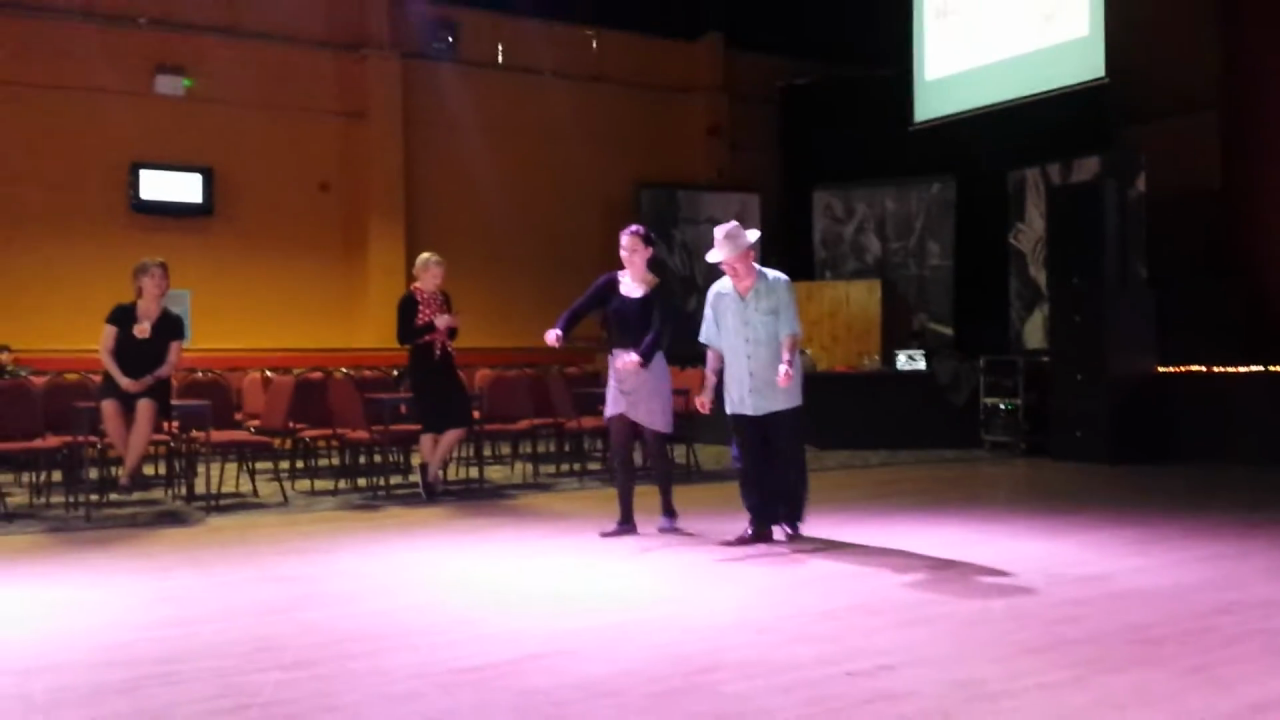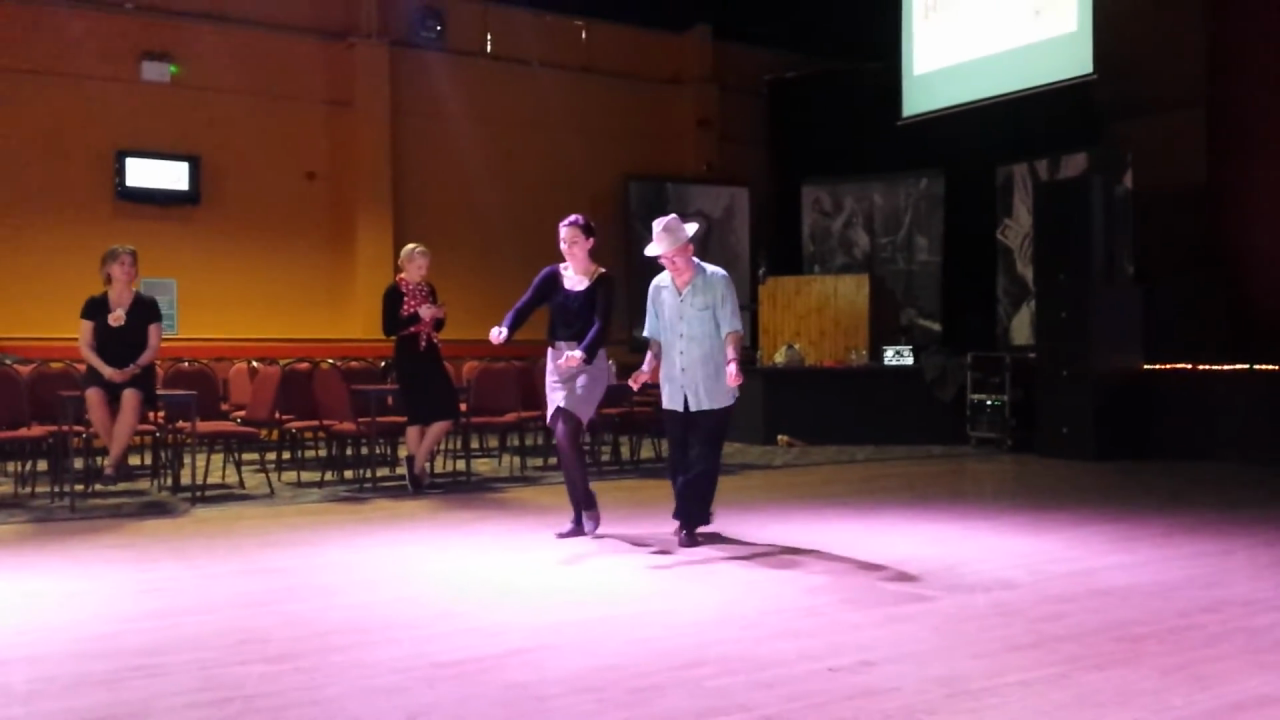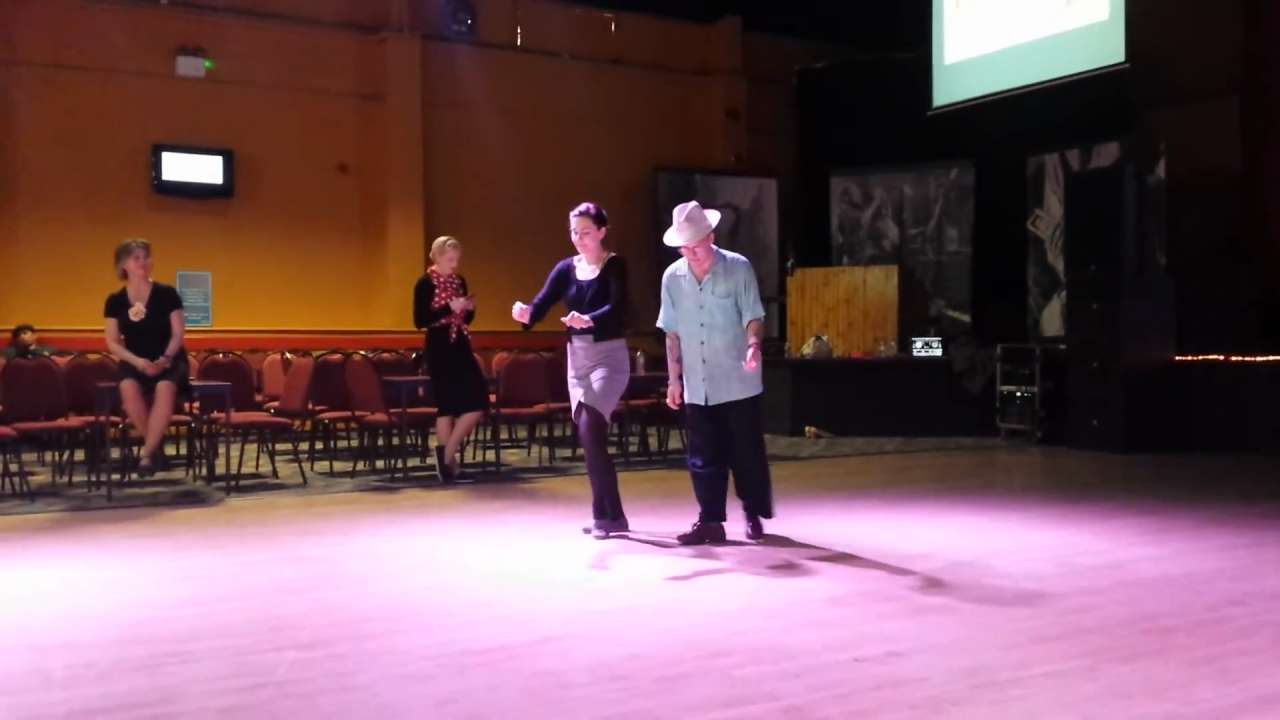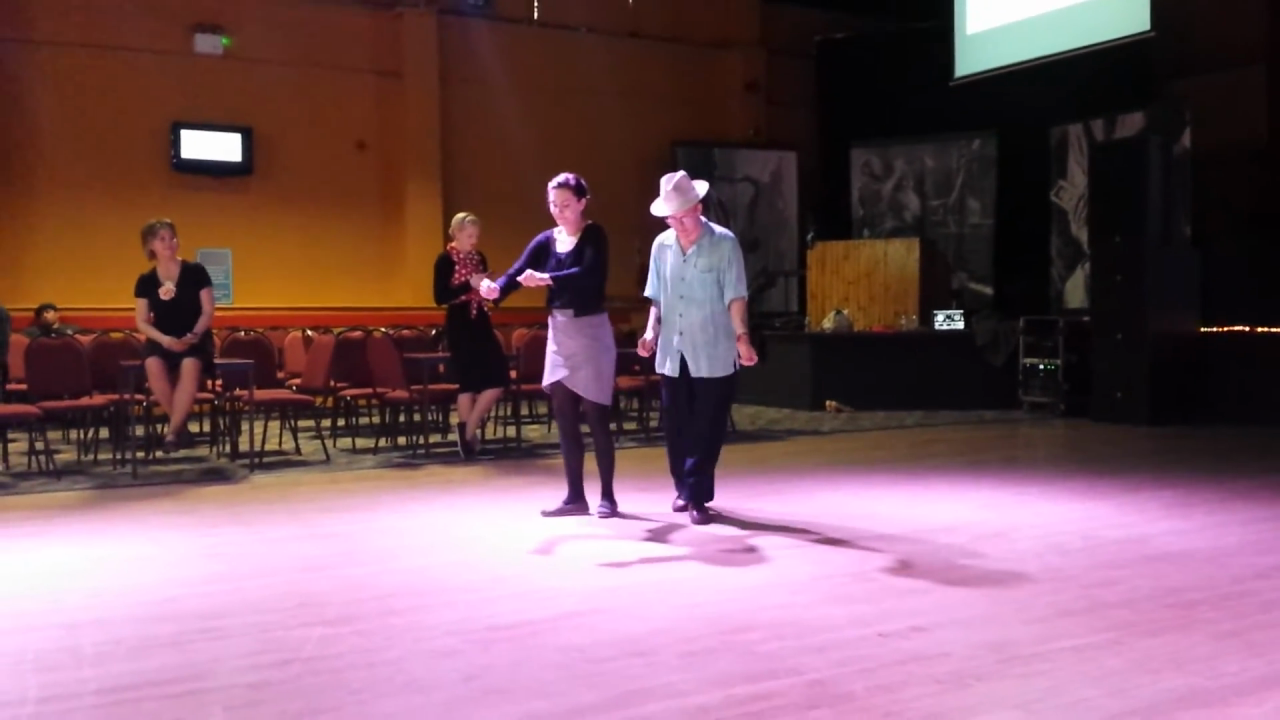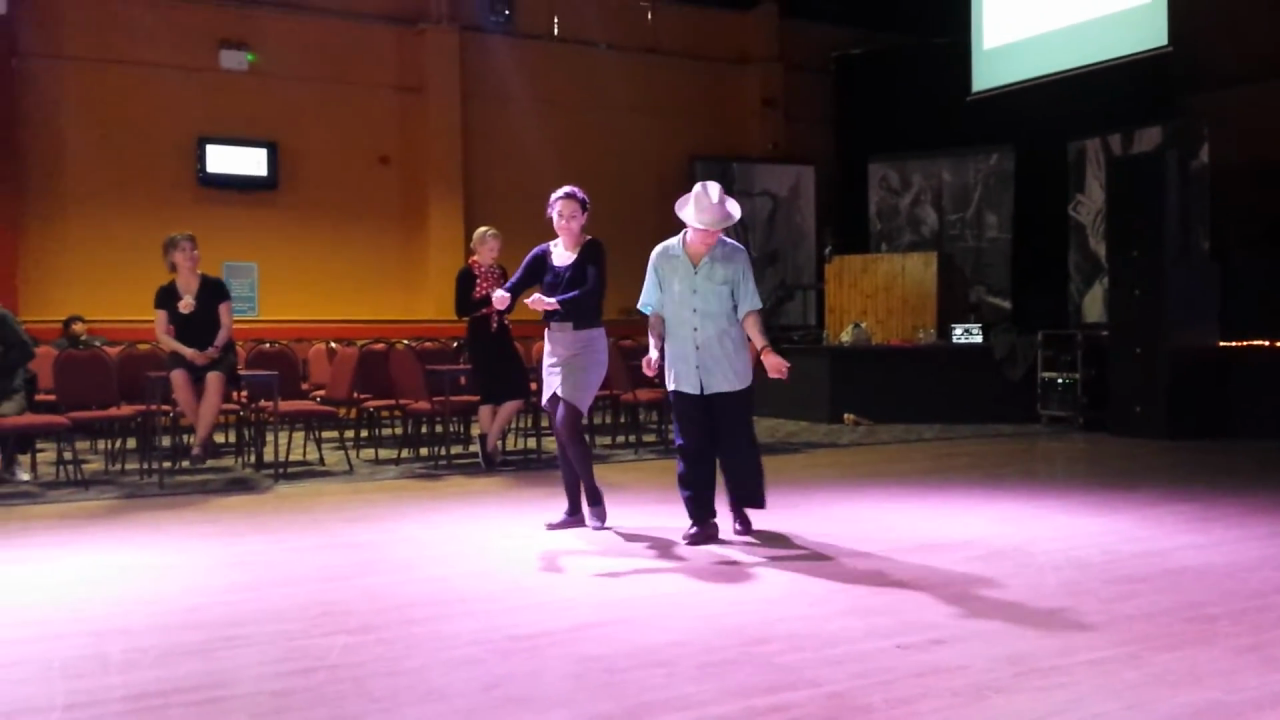
dt=1s
person 1, frame 1
left shoulder: (778, 285)
right shoulder: (717, 294)
left elbow: (789, 332)
right elbow: (714, 345)
left wrist: (786, 363)
right wrist: (708, 387)
left hip: (779, 393)
right hip: (740, 395)
left knee: (788, 458)
right knee: (750, 462)
left ankle: (789, 518)
right ankle: (760, 523)
person 1, frame 2
left shoulder: (717, 281)
right shoulder: (658, 288)
left elbow: (731, 330)
right elbow: (656, 338)
left wrist: (732, 361)
right wrist: (647, 368)
left hip: (710, 389)
right hip: (673, 389)
left knee: (702, 457)
right knee: (679, 456)
left ankle: (688, 521)
right ankle: (691, 515)
person 1, frame 3
left shoulder: (738, 269)
right shoulder: (672, 278)
left elbow: (752, 317)
right elbow: (672, 332)
left wrist: (753, 346)
right wrist: (674, 378)
left hip: (738, 381)
right hip: (697, 384)
left knee: (746, 452)
right knee: (704, 455)
left ankle: (753, 514)
right ankle: (712, 521)
person 1, frame 4
left shoulder: (724, 243)
right shoulder: (661, 246)
left elbow: (735, 296)
left wrist: (741, 336)
right wrist: (651, 331)
left hip: (713, 355)
right hip: (671, 354)
left knee: (706, 429)
right knee: (676, 427)
left ankle: (698, 497)
right ankle: (685, 488)
person 1, frame 5
left shoulder: (736, 257)
right shoulder: (662, 257)
left elbow: (747, 310)
right elbow: (654, 311)
left wrist: (764, 350)
right wrist: (655, 348)
left hip: (729, 369)
right hip: (683, 371)
left knee: (737, 442)
right knee: (692, 447)
left ankle: (741, 507)
right ankle: (702, 518)
person 2, frame 1
left shoulder: (658, 290)
right shoulder: (610, 282)
left elbow: (659, 331)
right elbow: (581, 308)
left wrist: (640, 357)
right wrist: (560, 330)
left hip: (650, 369)
right hip: (618, 370)
left knee: (654, 445)
right knee: (620, 447)
left ankle: (668, 511)
right ankle: (625, 518)
person 2, frame 2
left shoulder: (603, 280)
right shoulder: (551, 275)
left elbow: (602, 324)
right elbow: (525, 306)
left wrist: (582, 353)
right wrist: (505, 329)
left hip: (589, 364)
right hip: (557, 362)
left knee: (569, 436)
right knee: (563, 443)
left ankle: (587, 501)
right ankle: (577, 514)
person 2, frame 3
left shoulder: (614, 266)
right shoulder: (566, 268)
left elbow: (616, 309)
right elbow: (543, 303)
left wrist: (588, 320)
right wrist: (526, 313)
left hip: (608, 355)
right hip: (577, 357)
left knee: (590, 431)
right knee: (592, 438)
left ankle: (600, 513)
right ankle: (614, 514)
person 2, frame 4
left shoulder: (594, 235)
right shoulder: (546, 240)
left elbow: (589, 275)
right elbow: (518, 273)
left wrist: (546, 279)
right wrist: (496, 288)
left hip: (591, 331)
right hip: (559, 333)
left knee: (595, 416)
right knee: (566, 417)
left ankle: (607, 496)
right ankle: (575, 496)
person 2, frame 5
left shoulder: (592, 249)
right shoulder: (542, 254)
left elbow: (593, 292)
right elbow: (513, 287)
left wrist: (555, 303)
right wrist: (501, 298)
left hip: (587, 343)
right hip: (554, 344)
left knee: (568, 424)
right knee: (560, 431)
left ankle: (593, 496)
right ankle: (574, 510)
person 3, frame 1
left shoulder: (443, 298)
right shoulder: (409, 300)
right elbow: (403, 338)
left wrist: (453, 326)
right wrist: (432, 325)
left hip: (444, 363)
right hip: (422, 365)
left knee: (461, 419)
right knee: (431, 421)
left ankle: (431, 469)
right ankle: (430, 475)
person 3, frame 2
left shoulder: (429, 289)
right shoulder: (394, 291)
right elbow: (389, 329)
left wrist: (439, 316)
right wrist: (417, 316)
left hip: (430, 354)
right hip: (408, 356)
left knee: (448, 410)
right knee: (417, 413)
left ankle: (417, 463)
right ankle: (417, 469)
person 3, frame 3
left shoulder: (459, 281)
right shoulder: (425, 284)
right elbow: (420, 321)
left wrist: (469, 309)
right wrist: (448, 308)
left hip: (461, 346)
right hip: (439, 348)
left knee: (477, 401)
right knee: (447, 404)
left ankle: (447, 455)
right ankle: (447, 461)
person 3, frame 4
left shoulder: (479, 258)
right shoulder: (445, 260)
right elbow: (440, 297)
right wrist: (469, 285)
left hip: (481, 322)
right hip: (459, 324)
left knee: (498, 377)
right knee: (468, 381)
left ankle: (468, 431)
right ankle: (468, 437)
person 3, frame 5
left shoulder: (500, 272)
right shoulder: (467, 274)
right elbow: (461, 311)
right wrist: (489, 299)
left hip: (502, 335)
right hip: (480, 337)
left knee: (518, 390)
right knee: (489, 393)
left ankle: (489, 443)
right ankle: (489, 449)
person 4, frame 1
left shoulder: (173, 321)
right shoulder: (121, 313)
left elbow: (171, 363)
right elbow: (105, 352)
left wrist: (149, 380)
right wrist: (121, 379)
left hip: (153, 383)
right hip: (119, 380)
left knee: (145, 408)
right knee: (109, 407)
left ankle: (127, 471)
right ankle: (132, 465)
person 4, frame 2
left shoulder: (148, 305)
right shoulder: (94, 304)
left elbow: (153, 346)
right elbow: (85, 346)
left wrist: (134, 368)
right wrist: (105, 369)
left hip: (137, 371)
right hip: (102, 370)
left knee: (131, 397)
right knee: (94, 396)
left ankle: (112, 462)
right ankle: (117, 454)
person 4, frame 3
left shoulder: (166, 293)
right shoulder: (115, 301)
left elbow: (178, 333)
right elbow: (112, 343)
left wrist: (165, 359)
right wrist: (137, 361)
left hip: (169, 361)
right hip: (135, 362)
left knee: (165, 388)
right knee: (128, 388)
left ankle: (147, 452)
right ankle: (154, 444)
person 4, frame 4
left shoulder: (196, 272)
right shoulder: (145, 281)
left elbow: (208, 311)
right elbow: (142, 322)
left wrist: (194, 335)
right wrist: (164, 339)
left hip: (195, 340)
right hip: (162, 341)
left knee: (189, 366)
right knee: (153, 366)
left ankle: (173, 430)
right ankle: (180, 424)
person 4, frame 5
left shoulder: (215, 285)
right shoulder: (165, 293)
left elbow: (227, 325)
right elbow: (162, 334)
left wrist: (215, 348)
right wrist: (186, 351)
left hip: (217, 351)
right hip: (184, 352)
left knee: (215, 379)
right knee: (179, 378)
left ankle: (199, 443)
right ankle: (204, 434)
